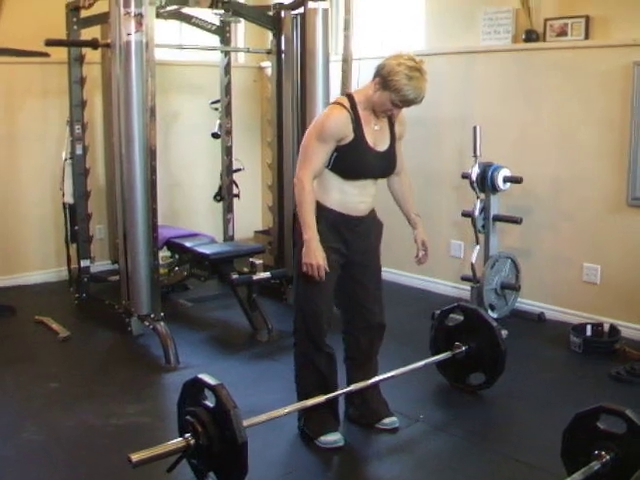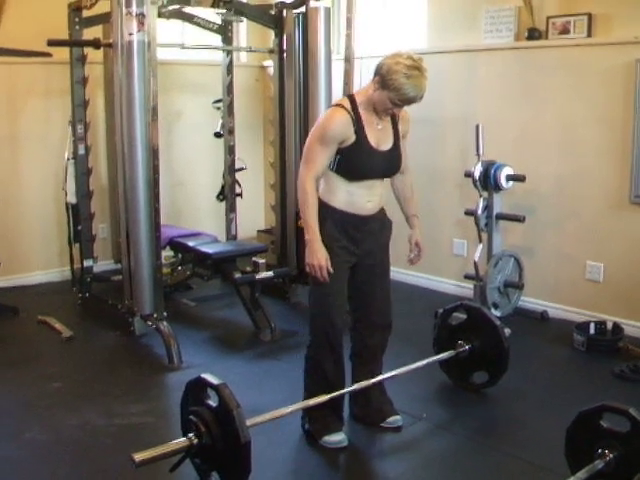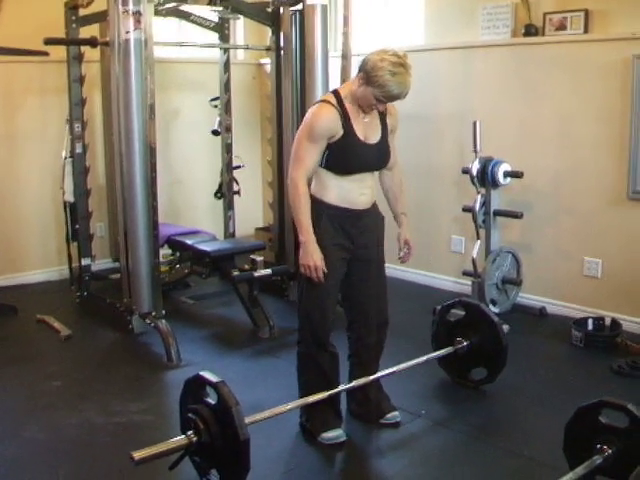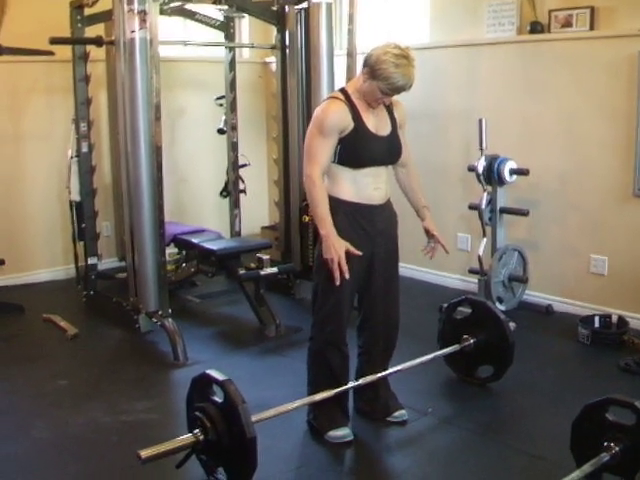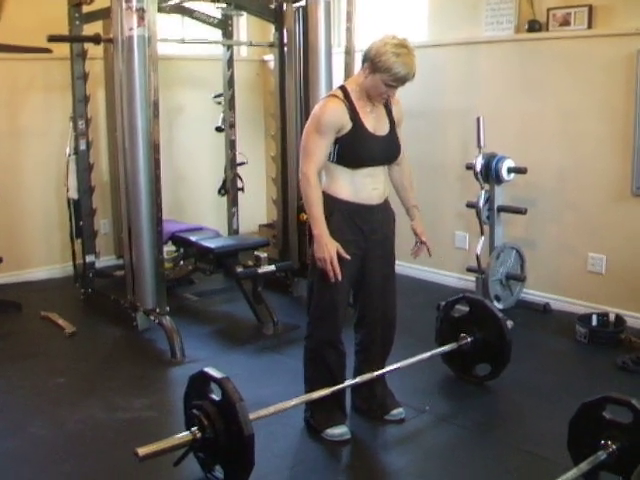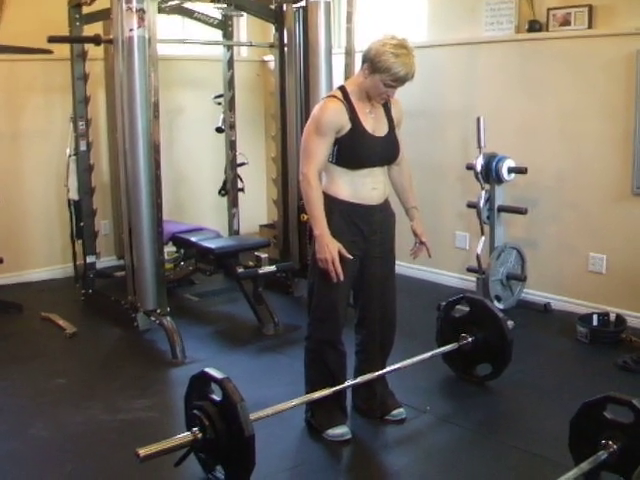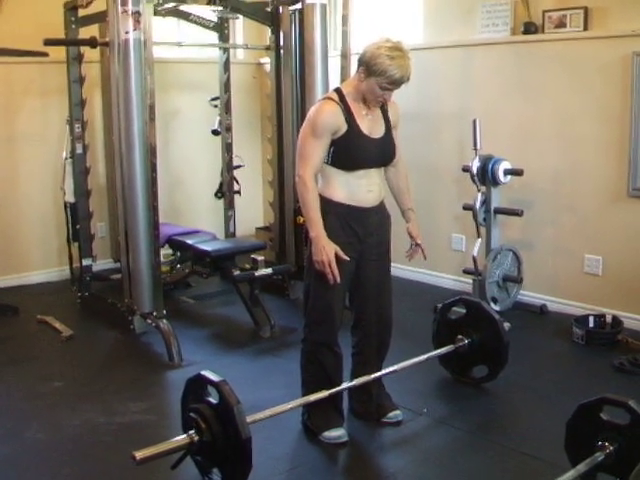
dt=0.7s
person 1, frame 1
left shoulder: (394, 123)
right shoulder: (337, 117)
left elbow: (397, 175)
right elbow: (303, 178)
left wrist: (416, 224)
right wrist: (310, 241)
left hip: (364, 229)
right hip: (325, 227)
left knee: (369, 321)
right knee: (315, 326)
left ankle: (366, 404)
right ankle: (317, 418)
person 1, frame 2
left shoulder: (399, 121)
right shoulder: (339, 118)
right elbow: (307, 179)
left wrist: (413, 224)
right wrist: (313, 241)
left hip: (374, 228)
right hip: (334, 228)
left knee: (376, 320)
right knee: (329, 325)
left ankle: (370, 402)
right ankle: (321, 418)
person 1, frame 3
left shoulder: (387, 115)
right shoulder: (325, 115)
right elbow: (297, 178)
left wrist: (402, 222)
right wrist: (307, 241)
left hip: (368, 224)
right hip: (327, 224)
left knee: (372, 317)
right knee: (319, 323)
left ankle: (367, 399)
right ankle: (319, 414)
person 1, frame 4
left shoulder: (395, 111)
right shoulder: (334, 111)
left elbow: (404, 166)
right elbow: (312, 174)
left wrist: (425, 215)
right wrist: (328, 235)
left hip: (382, 220)
right hip: (343, 221)
left knee: (384, 315)
right knee: (332, 321)
left ankle: (374, 396)
right ankle: (326, 412)
person 1, frame 5
left shoulder: (393, 108)
right shoulder: (333, 109)
right elbow: (308, 172)
left wrist: (415, 216)
right wrist: (320, 234)
left hip: (379, 220)
right hip: (339, 220)
left knee: (381, 314)
right knee: (328, 319)
left ankle: (371, 394)
right ankle: (323, 410)
person 1, frame 6
left shoulder: (392, 109)
right shoulder: (332, 109)
right elbow: (309, 173)
left wrist: (414, 216)
right wrist: (322, 235)
left hip: (379, 220)
right hip: (339, 221)
left knee: (381, 314)
right knee: (329, 319)
left ankle: (372, 394)
right ankle: (324, 409)
person 1, frame 7
left shoulder: (389, 111)
right shoulder: (329, 111)
right elbow: (305, 175)
left wrist: (410, 218)
right wrist: (318, 237)
left hip: (375, 222)
right hip: (335, 222)
left knee: (377, 316)
right knee: (325, 321)
left ankle: (369, 396)
right ankle: (321, 411)
